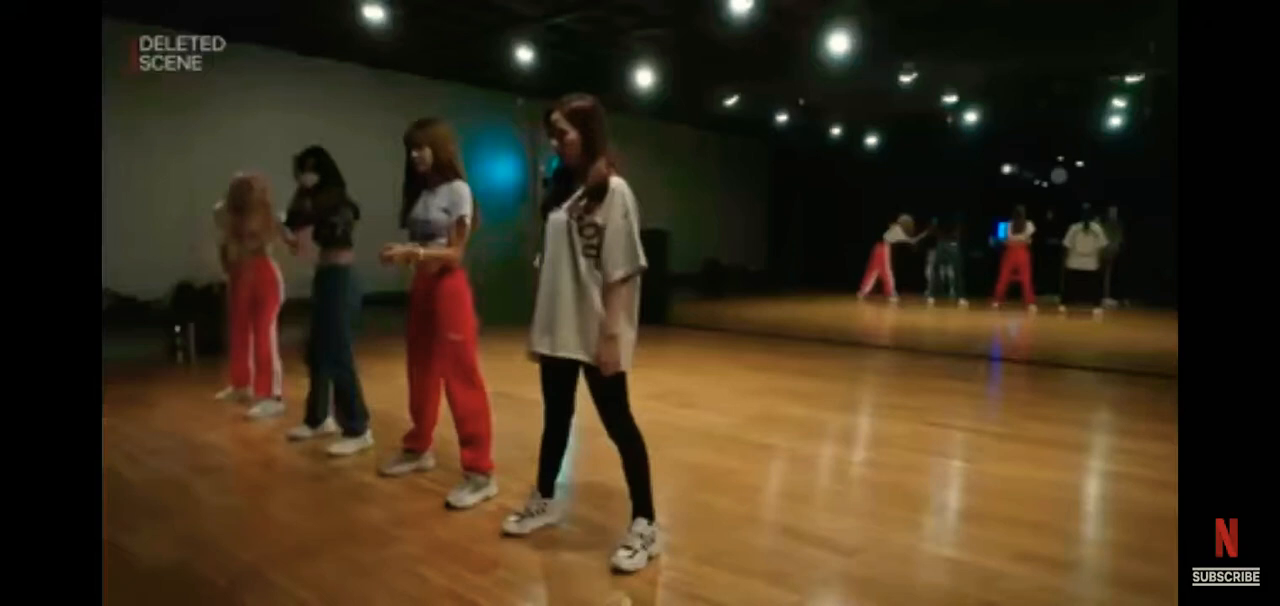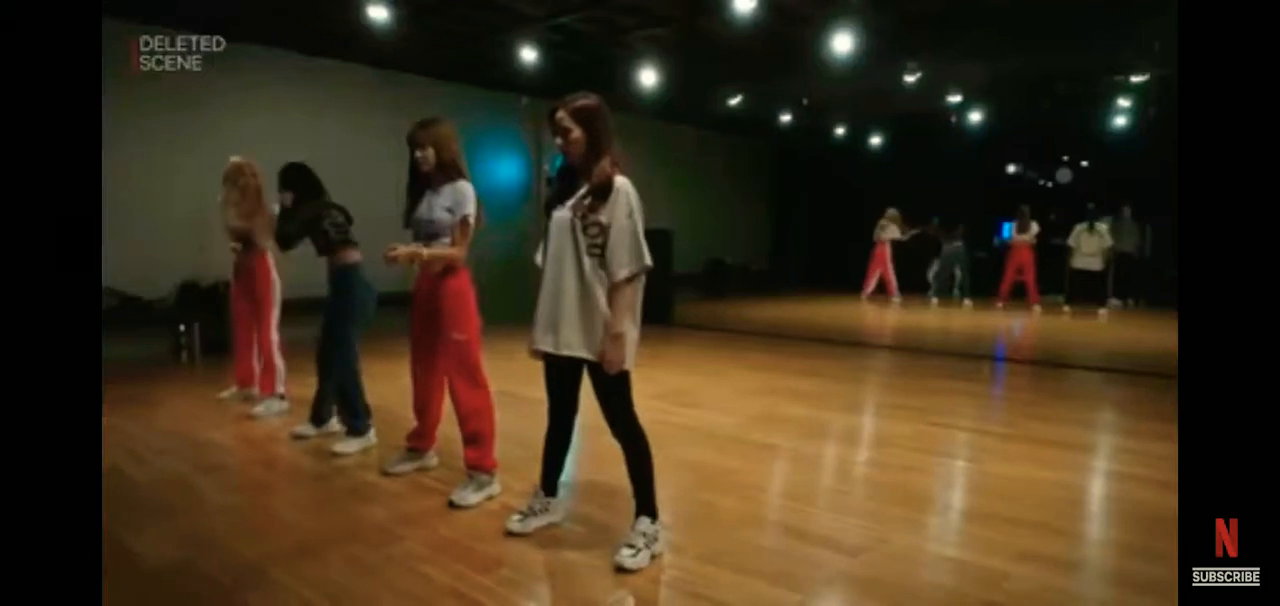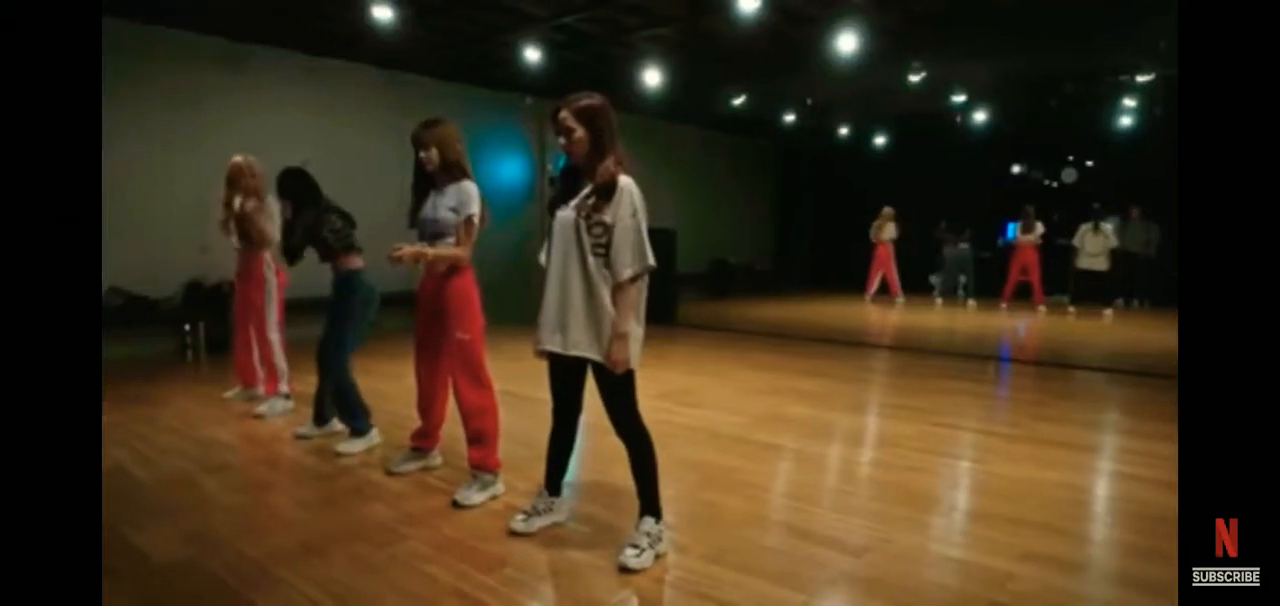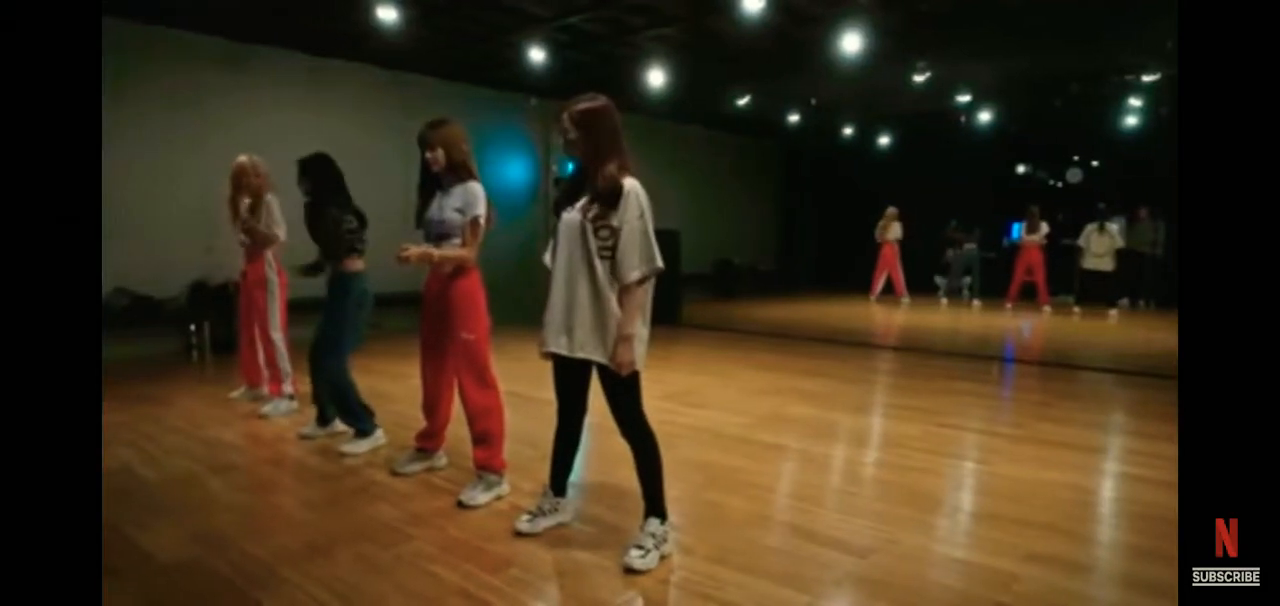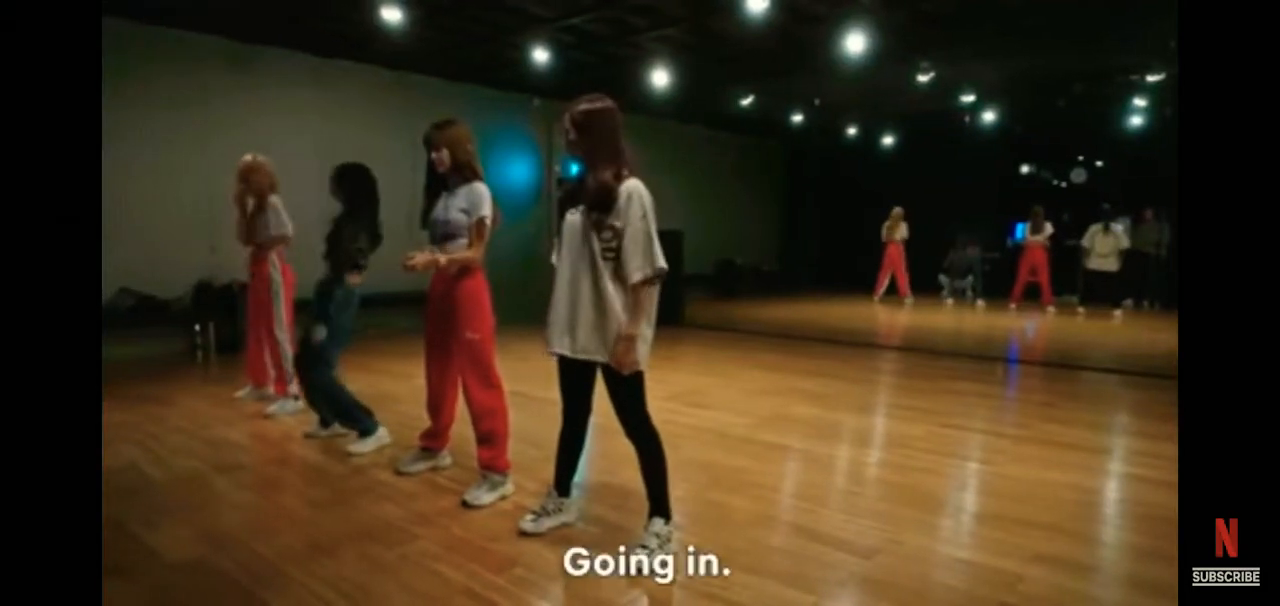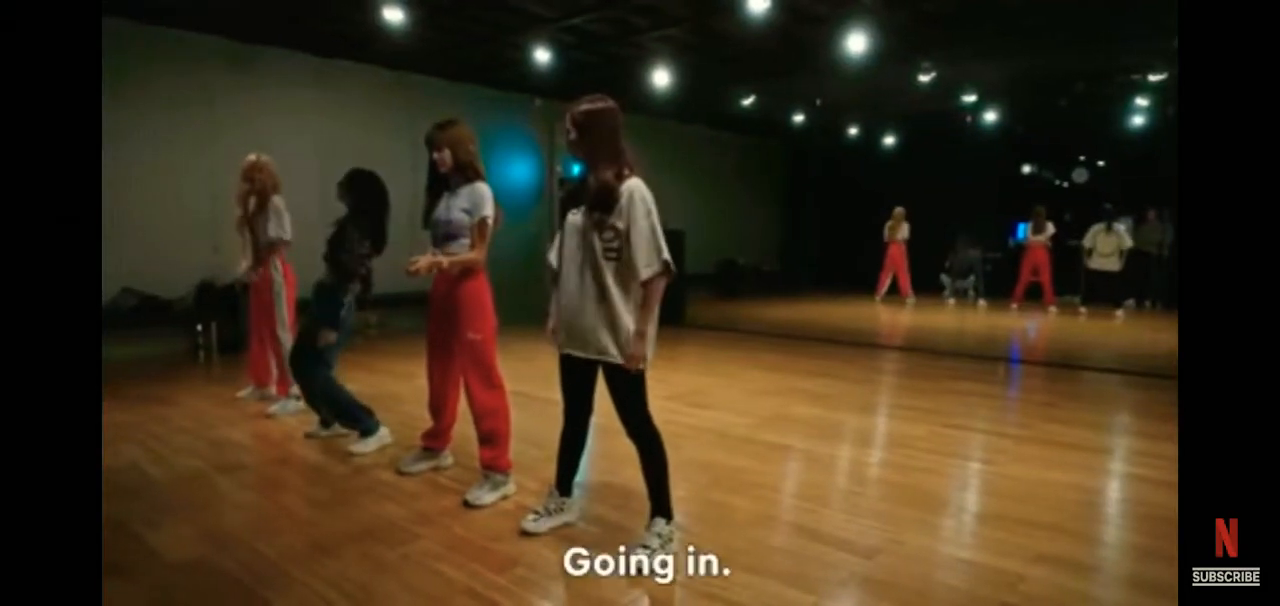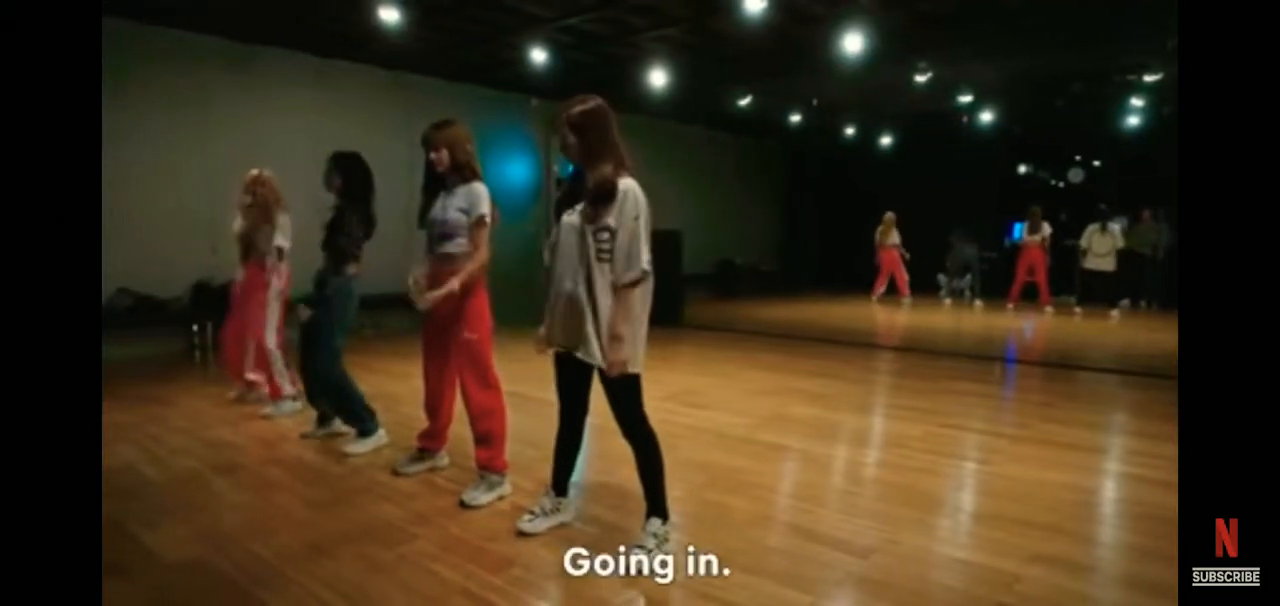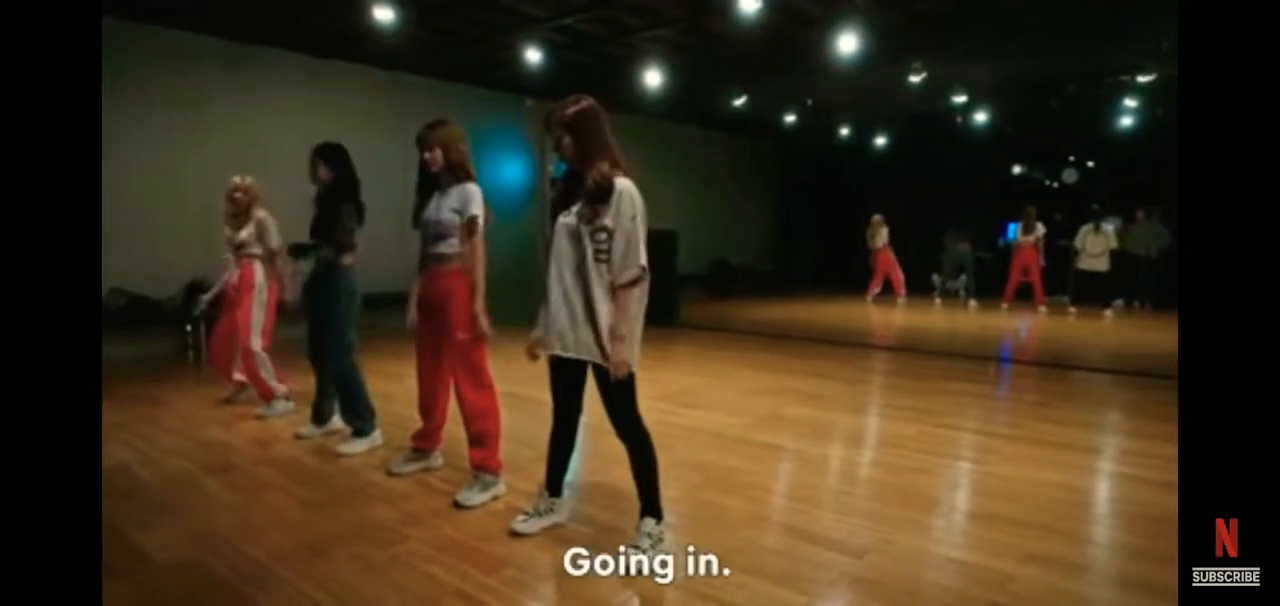
dt=0.3s
person 1, frame 1
left shoulder: (613, 191)
right shoulder: (561, 191)
left elbow: (622, 272)
right elbow: (549, 267)
left wrist: (611, 335)
right wrist: (538, 327)
left hip: (596, 334)
right hip: (558, 331)
left knee: (617, 423)
right knee: (555, 417)
left ankle: (645, 524)
right ankle: (545, 500)
person 1, frame 2
left shoulder: (617, 190)
right shoulder: (565, 191)
left elbow: (627, 272)
right elbow: (551, 265)
left wrist: (616, 334)
right wrist: (541, 325)
left hip: (599, 333)
right hip: (561, 330)
left knee: (621, 422)
right knee: (559, 415)
left ankle: (648, 523)
right ankle: (548, 499)
person 1, frame 3
left shoulder: (621, 189)
right shoulder: (569, 190)
left elbow: (630, 272)
right elbow: (554, 265)
left wrist: (621, 334)
right wrist: (544, 323)
left hip: (604, 333)
right hip: (565, 329)
left knee: (625, 422)
right knee: (564, 415)
left ankle: (652, 522)
right ankle: (552, 498)
person 1, frame 4
left shoulder: (627, 191)
right shoulder: (574, 191)
left elbow: (637, 274)
right elbow: (560, 265)
left wrist: (627, 336)
right wrist: (550, 324)
left hip: (610, 334)
right hip: (570, 330)
left knee: (631, 423)
right knee: (568, 416)
left ankle: (657, 524)
right ankle: (557, 499)
person 1, frame 5
left shoulder: (630, 193)
right shoulder: (579, 191)
left elbow: (645, 274)
right elbow: (565, 265)
left wrist: (630, 335)
right wrist: (555, 321)
left hip: (614, 335)
right hip: (574, 330)
left knee: (635, 423)
right knee: (573, 415)
left ankle: (660, 522)
right ankle: (561, 498)
person 1, frame 6
left shoulder: (632, 192)
right shoulder: (581, 191)
left elbow: (654, 270)
left wrist: (641, 332)
right wrist: (555, 313)
left hip: (617, 334)
right hip: (576, 329)
left knee: (636, 423)
right knee: (575, 415)
left ankle: (662, 523)
right ankle: (563, 498)
person 1, frame 7
left shoulder: (625, 192)
right shoulder: (575, 193)
left elbow: (631, 274)
right elbow: (560, 267)
left wrist: (619, 336)
right wrist: (548, 321)
left hip: (607, 335)
right hip: (570, 330)
left knee: (632, 423)
right knee: (570, 416)
left ankle: (658, 523)
right ankle: (558, 499)
person 1, frame 8
left shoulder: (621, 192)
right shoulder: (570, 192)
left elbow: (629, 274)
right elbow: (557, 269)
left wrist: (619, 337)
right wrist: (542, 325)
left hip: (604, 334)
right hip: (565, 331)
left knee: (626, 423)
right knee: (564, 416)
left ankle: (652, 523)
right ankle: (552, 499)
person 2, frame 1
left shoulder: (457, 190)
right shoulder: (420, 191)
left elbow: (454, 253)
right elbow: (418, 244)
left wrist: (413, 253)
right wrist: (402, 254)
left hip: (448, 287)
right hip: (421, 287)
left knee: (461, 379)
right knee: (421, 373)
left ankle: (480, 472)
right ankle: (418, 449)
person 2, frame 2
left shoulder: (460, 190)
right shoulder: (423, 192)
left elbow: (458, 253)
right elbow: (422, 243)
left wrist: (417, 253)
right wrist: (406, 254)
left hip: (452, 287)
right hip: (425, 286)
left knee: (465, 379)
right knee: (425, 373)
left ankle: (483, 471)
right ankle: (421, 447)
person 2, frame 3
left shoulder: (465, 189)
right shoulder: (428, 191)
left elbow: (463, 253)
right elbow: (426, 243)
left wrist: (421, 253)
right wrist: (410, 254)
left hip: (457, 287)
right hip: (429, 286)
left knee: (469, 378)
right knee: (429, 372)
left ankle: (487, 470)
right ankle: (425, 447)
person 2, frame 4
left shoulder: (471, 190)
right shoulder: (435, 192)
left elbow: (469, 254)
right elbow: (433, 245)
left wrist: (428, 254)
right wrist: (418, 255)
left hip: (462, 288)
right hip: (435, 286)
left knee: (475, 379)
right knee: (434, 373)
left ankle: (492, 471)
right ankle: (430, 447)
person 2, frame 5
left shoulder: (476, 191)
right shoulder: (440, 192)
left elbow: (476, 255)
right elbow: (439, 246)
left wrist: (434, 259)
right wrist: (424, 258)
left hip: (467, 288)
right hip: (439, 288)
left knee: (479, 379)
right knee: (438, 373)
left ankle: (496, 471)
right ankle: (435, 447)
person 2, frame 6
left shoulder: (478, 192)
right shoulder: (442, 193)
left elbow: (478, 255)
right elbow: (441, 247)
left wrist: (437, 262)
right wrist: (427, 261)
left hip: (469, 289)
right hip: (441, 289)
left knee: (481, 379)
right knee: (440, 374)
left ankle: (498, 470)
right ankle: (436, 446)
person 2, frame 7
left shoulder: (475, 192)
right shoulder: (437, 193)
left elbow: (481, 256)
right elbow: (434, 250)
left wrist: (447, 289)
right wrist: (421, 273)
left hip: (465, 289)
right hip: (438, 289)
left knee: (478, 381)
right knee: (436, 375)
left ankle: (494, 472)
right ankle: (432, 447)
person 2, frame 8
left shoulder: (468, 192)
right shoulder: (431, 194)
left elbow: (477, 254)
right elbow: (426, 253)
left wrist: (478, 308)
right wrist: (414, 296)
left hip: (458, 288)
right hip: (431, 290)
left knee: (472, 381)
right knee: (430, 376)
left ankle: (488, 472)
right ankle: (426, 448)
person 3, frame 1
left shoulder: (332, 196)
right shoulder: (326, 199)
left elbow: (295, 221)
right elbow: (297, 225)
left wrist: (305, 189)
left hip: (337, 282)
right hip: (328, 280)
left knee: (338, 357)
right knee: (317, 354)
left ankle: (358, 431)
right ankle: (318, 419)
person 3, frame 2
left shoulder: (313, 208)
right shoulder: (319, 208)
left elbow: (285, 241)
right elbow: (292, 237)
left wrist: (285, 209)
right wrist: (289, 210)
left hip: (351, 283)
right hip: (344, 282)
left knee: (342, 357)
right knee: (328, 354)
left ankle: (361, 430)
right ankle: (323, 419)
person 3, frame 3
left shoulder: (310, 215)
right shoulder: (322, 212)
left elbow: (291, 256)
left wrist: (287, 223)
right wrist: (292, 222)
left hip: (353, 288)
right hip: (348, 286)
left knee: (335, 361)
right knee: (327, 357)
left ankle: (363, 430)
right ankle: (325, 419)
person 3, frame 4
left shoulder: (330, 210)
right shoulder: (337, 207)
left elbow: (334, 255)
left wrist: (311, 268)
left hip: (349, 288)
right hip: (344, 286)
left knee: (332, 362)
right knee: (320, 356)
left ankle: (368, 430)
right ankle: (328, 419)
person 3, frame 5
left shoulder: (350, 223)
right shoulder: (358, 220)
left elbow: (341, 272)
left wrist: (322, 320)
left hip: (337, 300)
right hip: (339, 297)
left knee: (317, 370)
right knee: (306, 363)
left ankle: (372, 430)
right ankle: (331, 420)
person 3, frame 6
left shoulder: (353, 228)
right shoulder: (362, 225)
left elbow: (347, 278)
right elbow: (360, 273)
left wrist: (332, 324)
left hip: (333, 301)
right hip: (330, 299)
left knee: (315, 372)
right knee: (301, 363)
left ankle: (373, 429)
right ankle: (332, 420)
person 3, frame 7
left shoulder: (350, 214)
right shoulder: (348, 211)
left elbow: (340, 262)
left wrist: (313, 302)
left hip: (337, 291)
right hip: (331, 289)
left knee: (326, 364)
right knee: (311, 359)
left ankle: (370, 430)
right ankle: (329, 418)
person 3, frame 8
left shoulder: (345, 204)
right shoulder: (326, 201)
left elbow: (336, 247)
left wrist: (300, 250)
right wrist: (310, 280)
left hip: (338, 281)
right hip: (322, 279)
left knee: (340, 356)
right knee: (320, 354)
left ankle: (366, 430)
right ankle: (325, 417)
person 4, frame 1
left shoulder: (267, 216)
right shoulder: (223, 212)
right elbow: (226, 246)
left hip: (264, 274)
right hip: (240, 274)
left knee: (264, 334)
right knee: (238, 331)
left ankle: (271, 396)
right ankle: (242, 384)
person 4, frame 2
left shoulder: (263, 206)
right shoulder: (229, 205)
left elbow: (271, 236)
right elbow: (232, 235)
right wrist: (234, 244)
left hip: (263, 269)
right hip: (241, 269)
left knee: (266, 332)
right knee: (242, 330)
left ankle: (276, 395)
right ankle: (246, 384)
person 4, frame 3
left shoulder: (267, 202)
right shoulder: (237, 203)
left elbow: (269, 240)
right elbow: (232, 234)
left wrist: (253, 217)
right wrist: (232, 227)
left hip: (264, 270)
right hip: (244, 268)
left knee: (268, 331)
right knee: (243, 328)
left ankle: (281, 394)
right ankle: (250, 383)
person 4, frame 4
left shoulder: (267, 200)
right shoulder: (244, 202)
left elbow: (275, 238)
right elbow: (244, 237)
left wrist: (250, 224)
right wrist: (241, 224)
left hip: (267, 270)
right hip: (250, 267)
left knee: (271, 331)
right knee: (248, 329)
left ankle: (285, 394)
right ankle: (255, 383)
person 4, frame 5
left shoulder: (271, 201)
right shoulder: (251, 203)
left elbow: (285, 235)
right elbow: (246, 235)
left wrist: (256, 240)
right wrist: (246, 238)
left hip: (274, 270)
right hip: (257, 269)
left knee: (278, 331)
right knee: (257, 329)
left ankle: (290, 394)
right ankle: (262, 383)
person 4, frame 6
left shoulder: (274, 202)
right shoulder: (252, 203)
left elbow: (283, 240)
right elbow: (250, 239)
left wrist: (260, 265)
right wrist: (249, 263)
left hip: (274, 271)
right hip: (259, 271)
left knee: (280, 333)
right knee: (259, 330)
left ankle: (292, 395)
right ankle: (264, 384)
person 4, frame 7
left shoulder: (277, 216)
right shoulder: (245, 216)
left elbow: (282, 253)
right elbow: (243, 250)
left wrist: (281, 283)
left hip: (267, 280)
right hip: (246, 279)
left knee: (264, 340)
right knee: (234, 336)
left ankle: (287, 397)
right ankle: (254, 384)
person 4, frame 8
left shoulder: (261, 217)
right shoulder: (232, 224)
left elbow: (275, 254)
right elbow: (232, 263)
left wrist: (283, 284)
right wrist: (212, 293)
left hip: (258, 281)
right hip: (237, 283)
left knee: (250, 343)
right knee: (223, 339)
left ankle: (279, 397)
right ankle: (244, 384)
